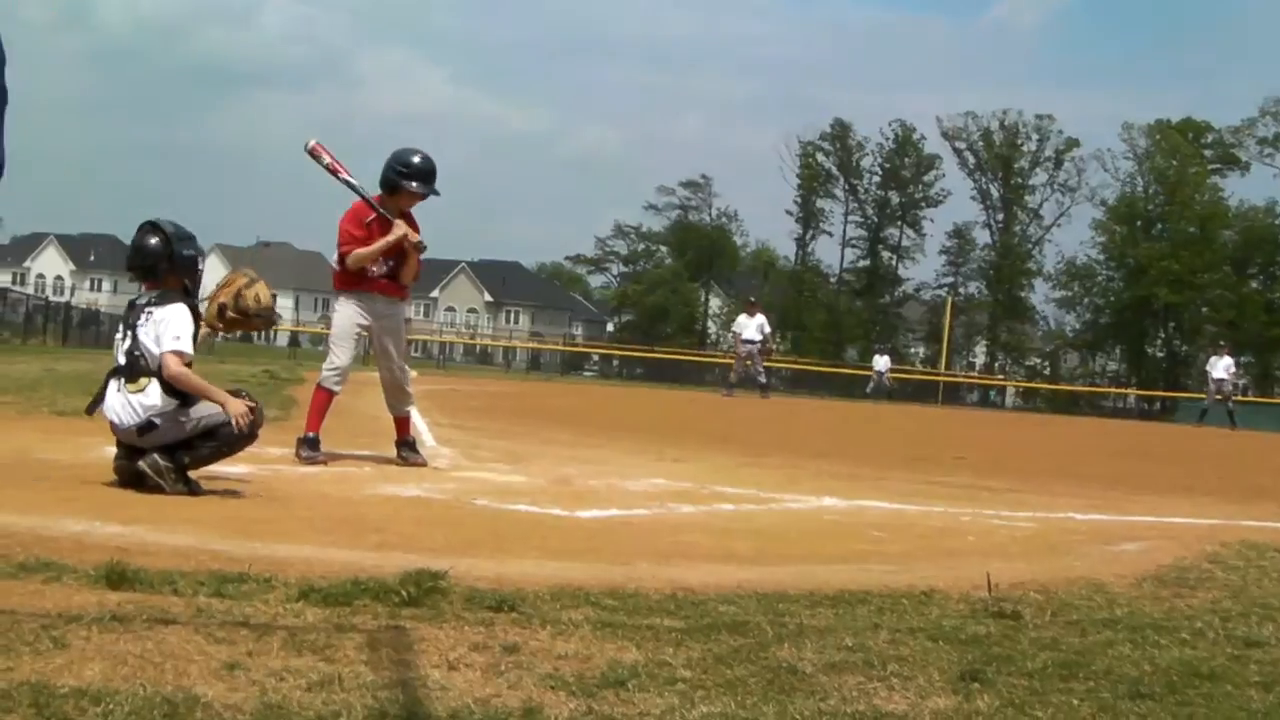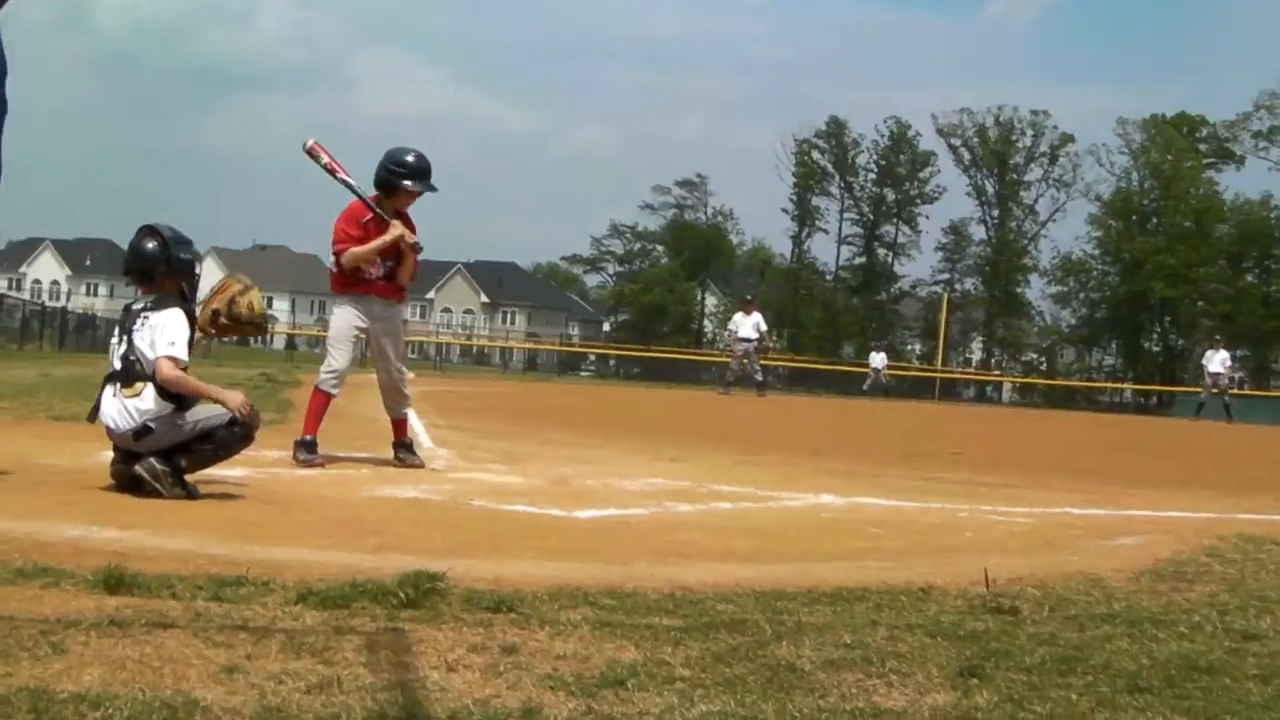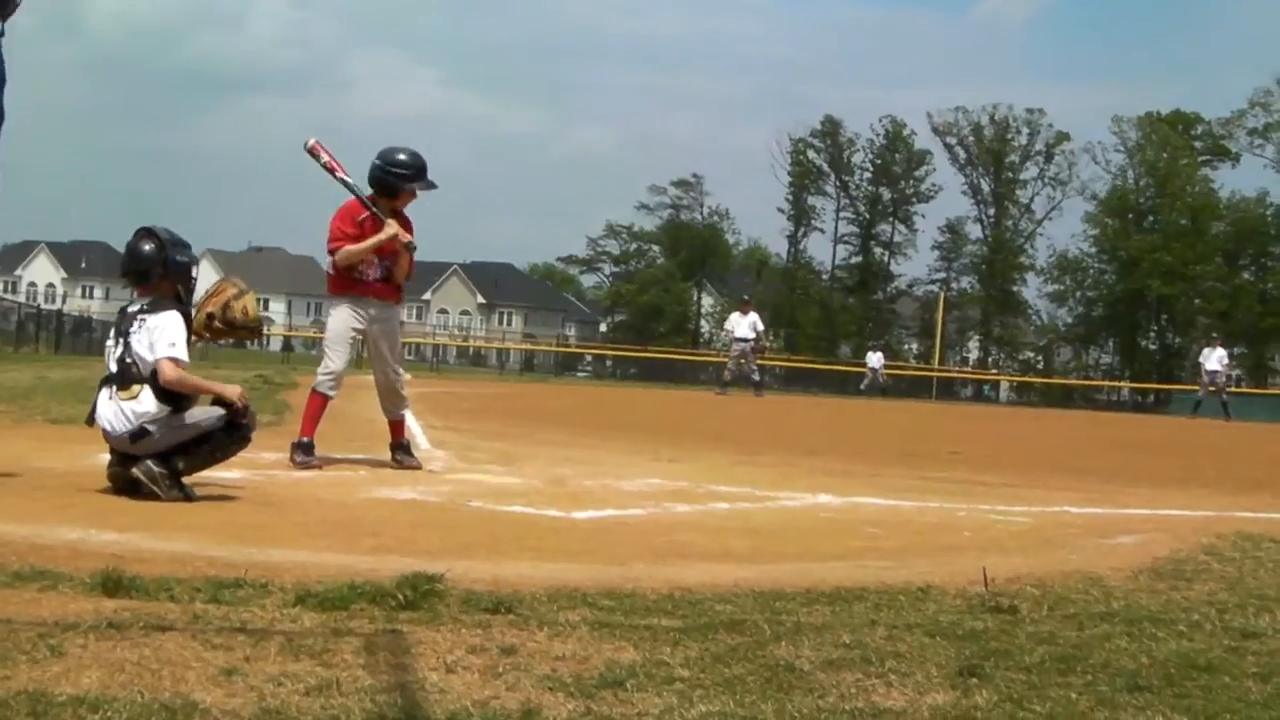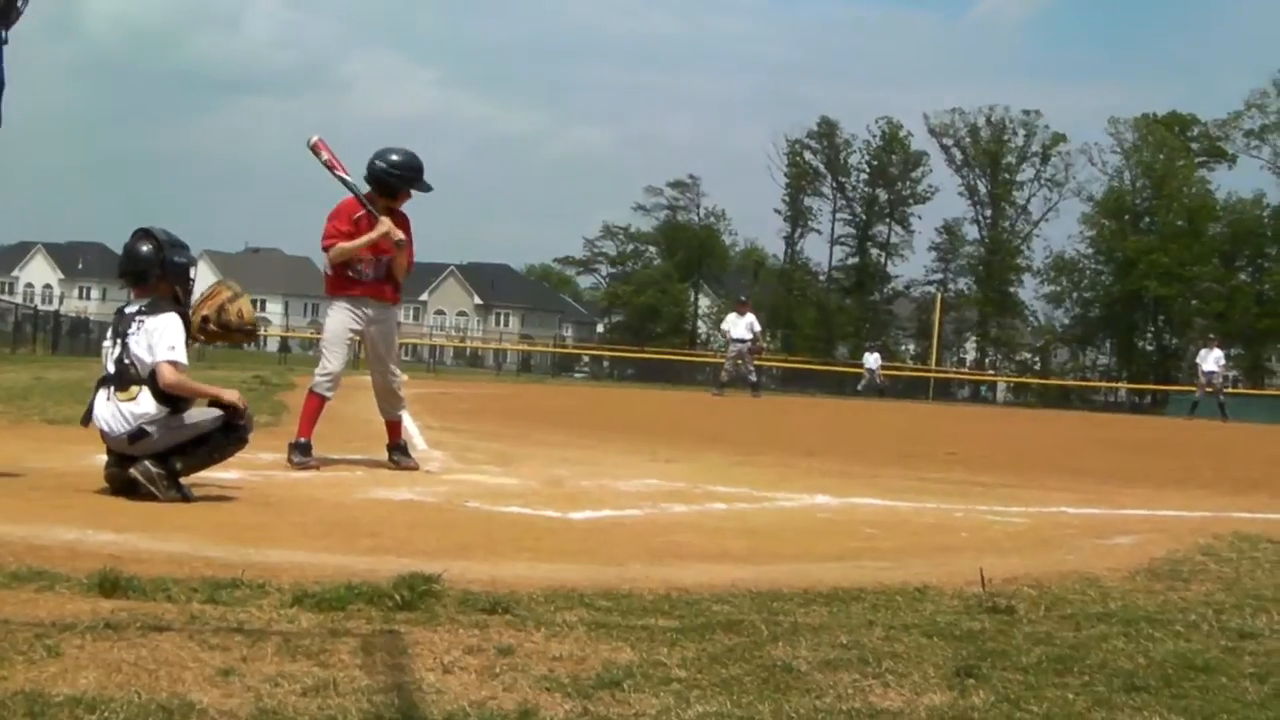
dt=0.1s
person 1, frame 1
left shoulder: (409, 225)
right shoulder: (361, 211)
left elbow: (406, 280)
right elbow: (351, 261)
left wrist: (413, 251)
right wrist: (391, 239)
left hip: (390, 305)
right hip: (355, 299)
left knee: (397, 373)
right knee: (338, 365)
left ankle: (405, 443)
right ankle: (309, 439)
person 1, frame 2
left shoulder: (406, 225)
right shoulder: (357, 211)
left elbow: (403, 281)
right elbow: (346, 260)
left wrist: (409, 251)
right wrist: (387, 239)
left hip: (388, 307)
right hip: (352, 301)
left knee: (395, 375)
right knee: (335, 368)
left ankle: (402, 445)
right ankle: (306, 442)
person 1, frame 3
left shoulder: (402, 222)
right shoulder: (353, 210)
left elbow: (400, 278)
right elbow: (339, 256)
left wrist: (404, 249)
right wrist: (381, 238)
left hip: (386, 308)
right hip: (349, 302)
left knee: (392, 377)
right knee: (332, 369)
left ankle: (399, 446)
right ankle: (303, 444)
person 1, frame 4
left shoulder: (399, 221)
right shoulder: (350, 208)
left elbow: (400, 276)
right elbow: (333, 254)
left wrist: (399, 247)
right wrist: (374, 235)
left hip: (383, 308)
right hip: (347, 303)
left knee: (389, 378)
right knee: (330, 370)
left ankle: (396, 447)
right ankle: (301, 444)
person 2, frame 1
left shoulder: (135, 307)
right shoulder: (174, 308)
right elbow: (173, 369)
right wrist: (225, 399)
left hip: (121, 420)
right hip: (149, 421)
right knee: (247, 416)
left ankle: (131, 456)
right ankle: (167, 464)
person 2, frame 2
left shoulder: (131, 312)
right shoulder: (170, 314)
right elbow: (167, 373)
left wrist: (198, 334)
right wrist: (223, 395)
left hip: (118, 425)
right hip: (146, 426)
right knee: (243, 418)
left ankle: (128, 460)
right ankle: (164, 468)
person 2, frame 3
left shoulder: (126, 315)
right shoulder: (167, 316)
right elbow: (169, 375)
left wrist: (194, 332)
right wrist: (221, 389)
left hip: (114, 428)
right hip: (142, 429)
right knee: (240, 418)
left ankle: (126, 463)
right ankle: (161, 470)
person 2, frame 4
left shoulder: (123, 315)
right shoulder: (166, 317)
right elbow: (168, 378)
right wrist: (220, 393)
left hip: (111, 429)
right hip: (140, 430)
right knee: (237, 420)
left ankle: (123, 463)
right ankle: (159, 471)
